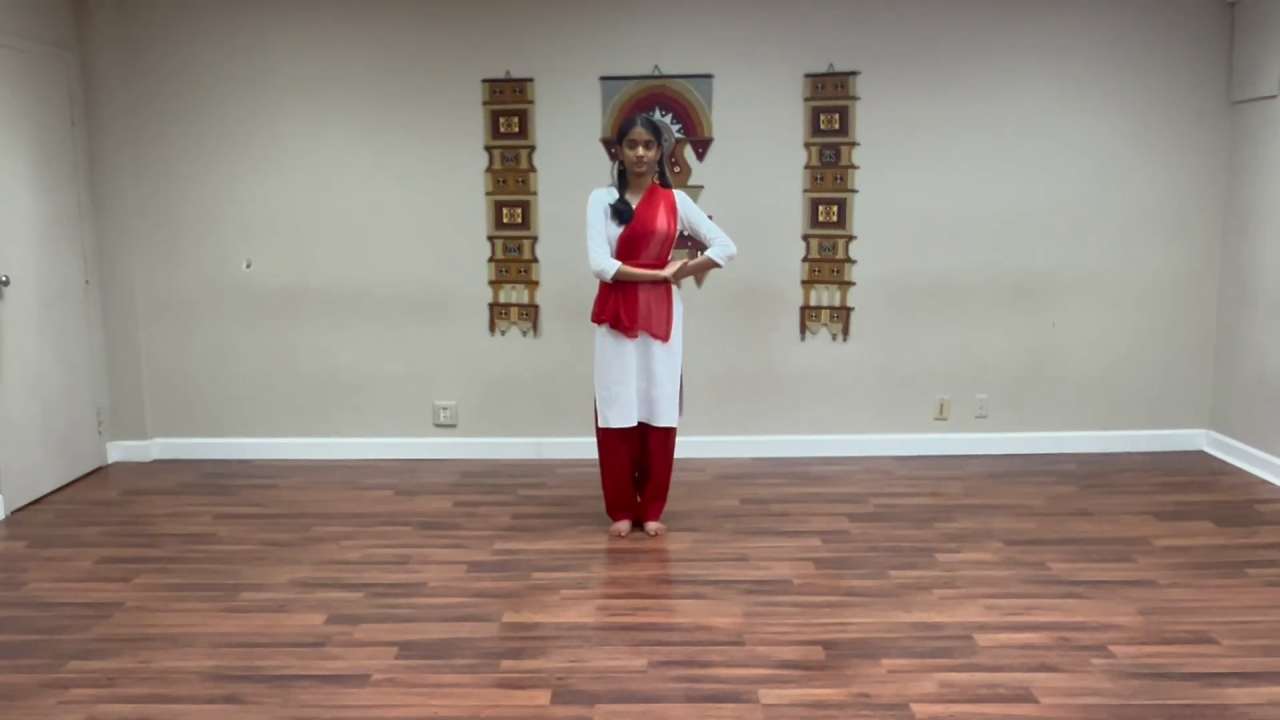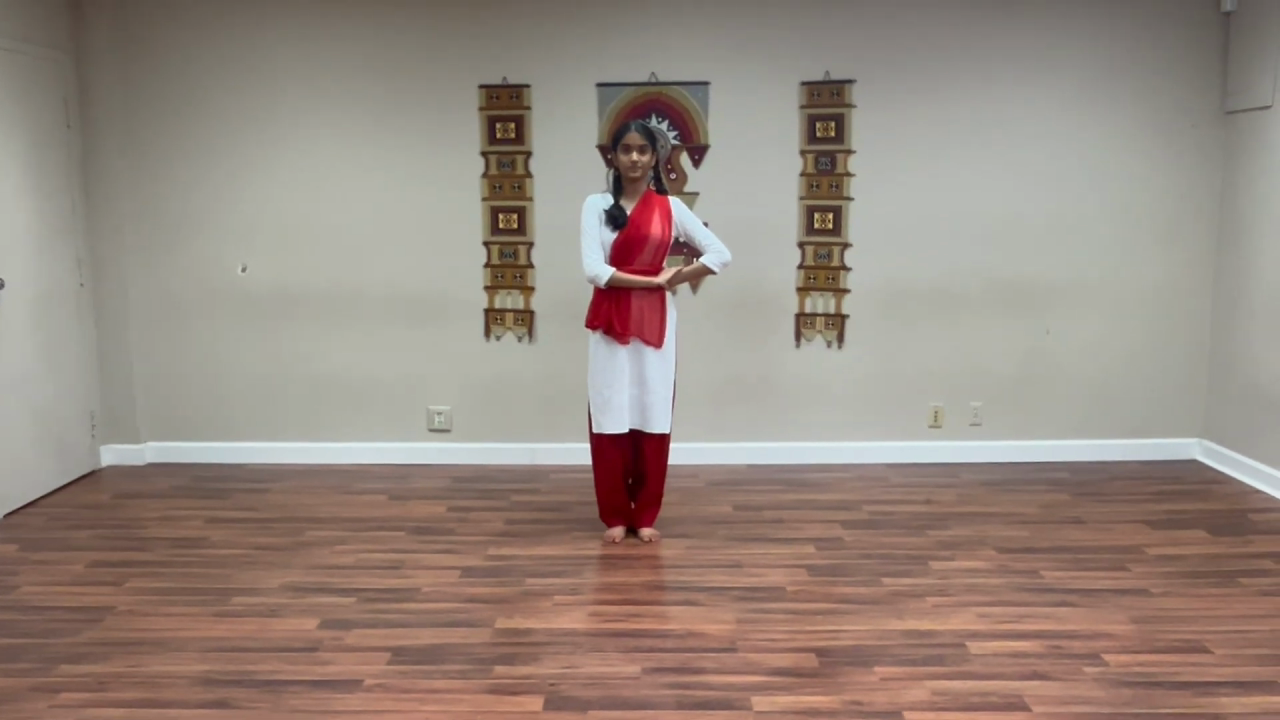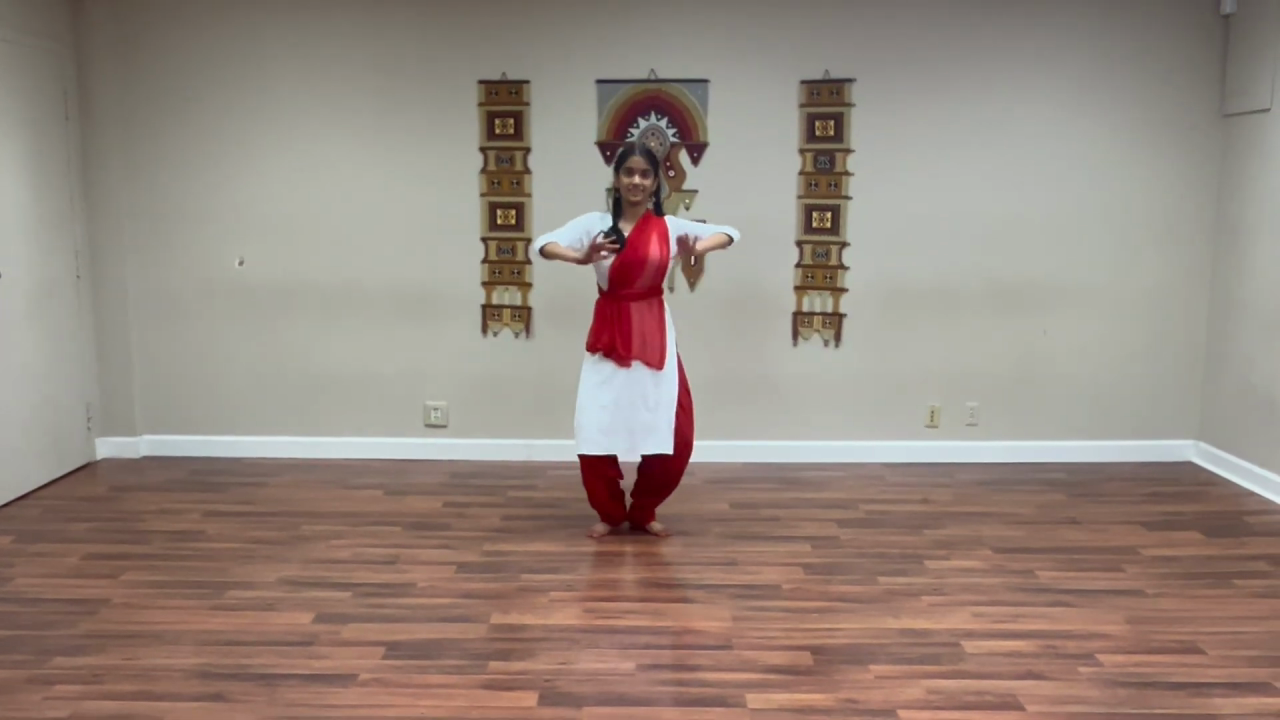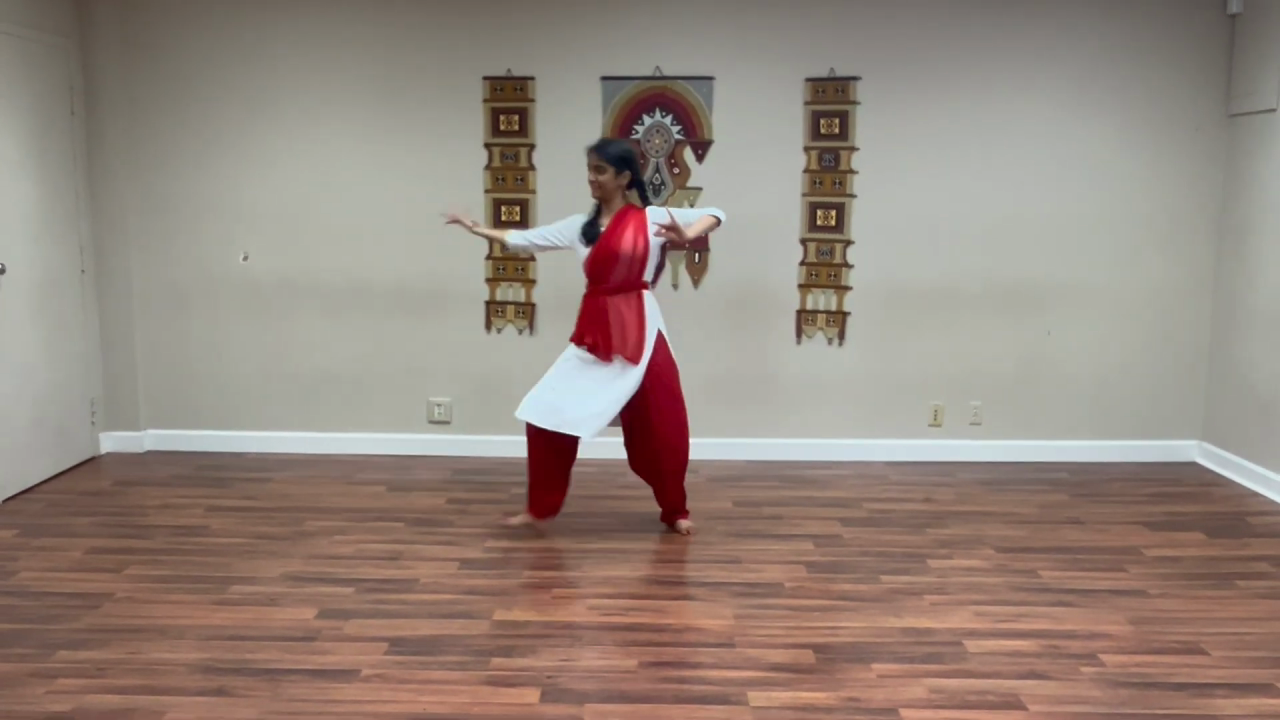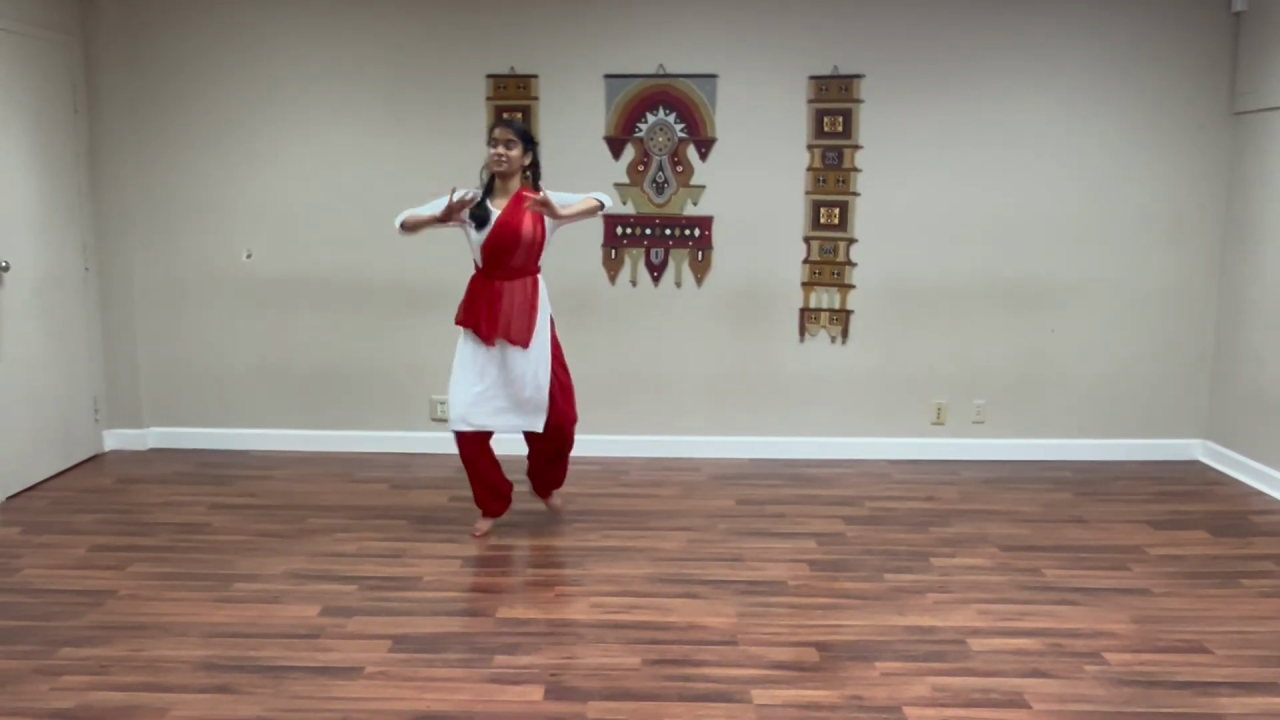
dt=1s
person 1, frame 1
left shoulder: (675, 200)
right shoulder: (601, 199)
left elbow: (725, 247)
right elbow: (600, 265)
left wrist: (679, 273)
right wrist: (657, 273)
left hip: (661, 315)
right hip: (616, 316)
left knee: (659, 411)
right knee: (616, 412)
left ankle: (651, 509)
right ankle: (621, 510)
person 1, frame 2
left shoulder: (670, 207)
right shoulder: (597, 205)
left elbow: (719, 254)
right elbow: (594, 270)
left wrist: (674, 279)
right wrist: (652, 279)
left hip: (655, 321)
right hip: (610, 322)
left knee: (653, 420)
right knee: (609, 420)
left ankle: (645, 516)
right ankle: (615, 517)
person 1, frame 3
left shoulder: (669, 226)
right shoulder: (595, 224)
left elbow: (730, 232)
right elbow: (543, 244)
left wrist: (698, 248)
right wrist: (579, 257)
left hip: (655, 336)
right hip: (608, 338)
left knee: (674, 438)
right knee: (594, 436)
left ankle: (643, 511)
right ankle: (611, 513)
person 1, frame 4
left shoulder: (652, 219)
right shoulder: (580, 225)
left elbow: (714, 216)
right elbow: (526, 240)
left wrist: (687, 235)
right wrist: (476, 228)
left hip: (639, 330)
right hip: (593, 332)
left knee: (663, 430)
right knee: (545, 414)
left ankle: (675, 510)
right ankle: (541, 507)
person 1, frame 5
left shoulder: (542, 202)
right shoulder: (470, 203)
left elbow: (600, 201)
right elbow: (404, 223)
left wrist: (560, 215)
right wrist: (439, 217)
left hip: (528, 312)
right hip: (482, 313)
left knee: (553, 414)
right knee: (470, 415)
left ankle: (546, 483)
right ankle: (492, 504)
